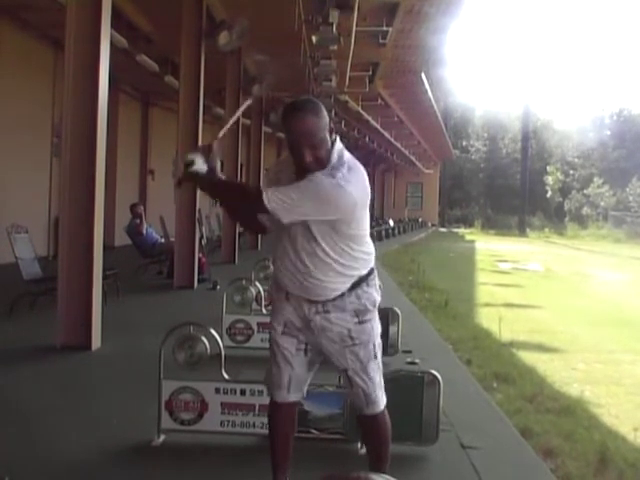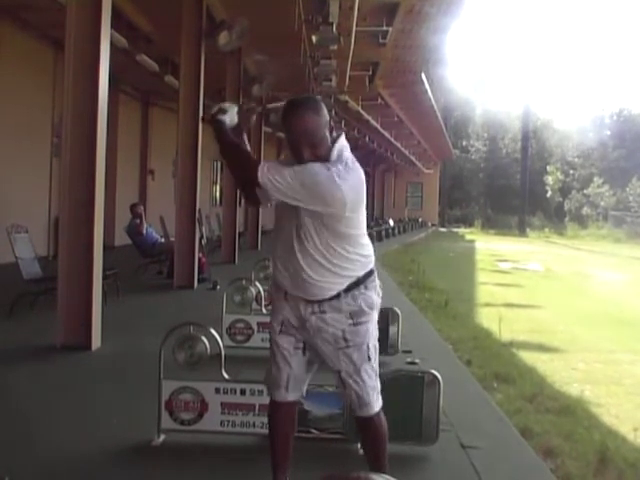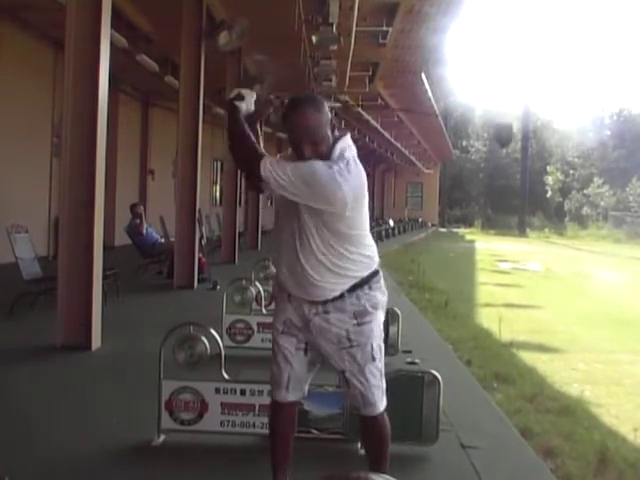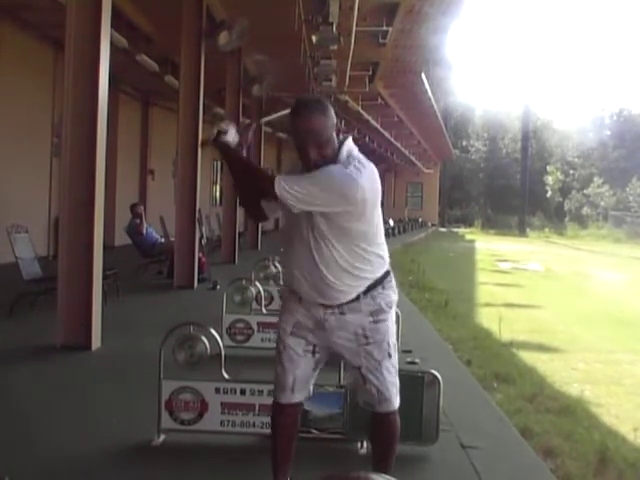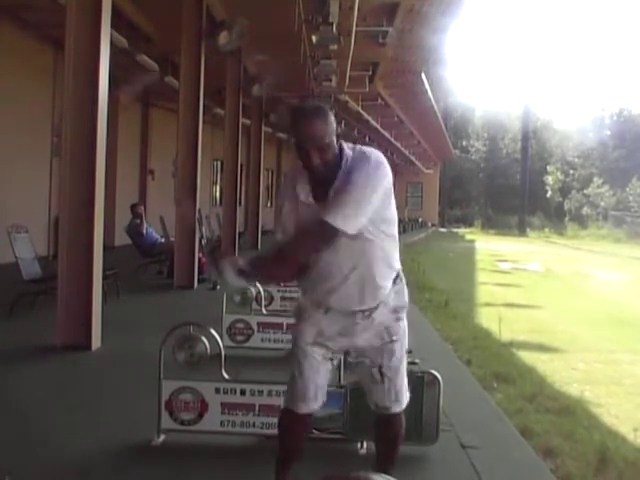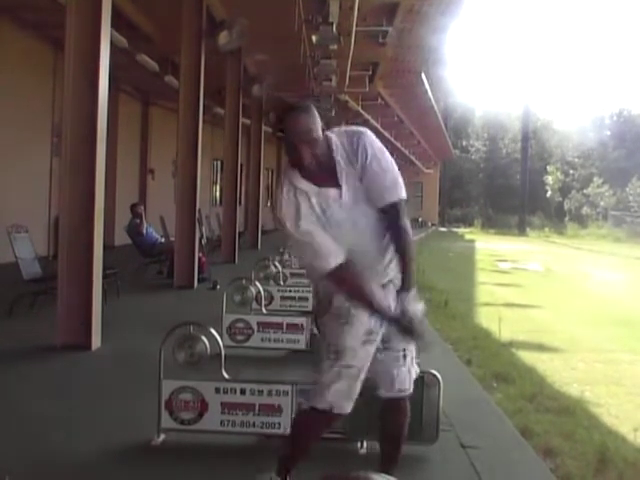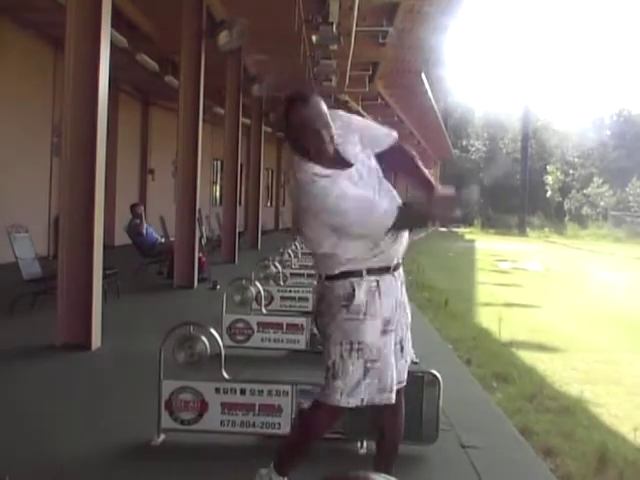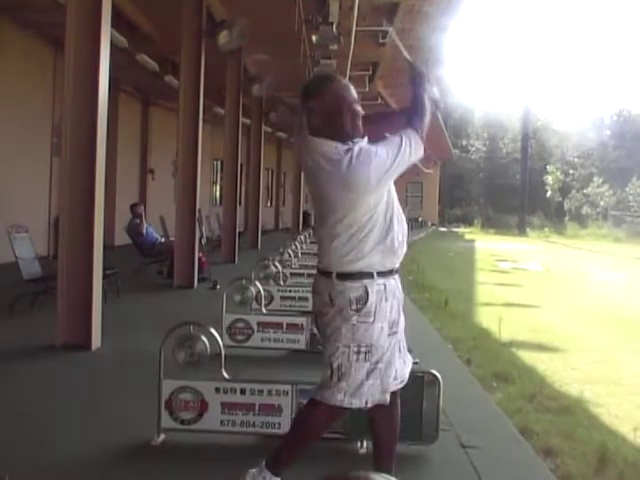
dt=0.1s
person 1, frame 1
left shoulder: (342, 183)
right shoulder: (296, 168)
left elbow: (255, 203)
right elbow: (260, 221)
left wrist: (203, 178)
right wrist: (213, 175)
left hip: (347, 304)
right hip: (291, 300)
left knee: (370, 402)
right knee: (283, 396)
person 1, frame 2
left shoulder: (335, 180)
right shoulder: (304, 167)
left elbow: (248, 172)
right elbow: (257, 191)
left wrist: (221, 128)
right wrist: (231, 131)
left hip: (345, 305)
right hip: (290, 300)
left knee: (366, 404)
right knee: (282, 395)
person 1, frame 3
left shoulder: (335, 178)
right shoulder: (307, 164)
left elbow: (254, 166)
left wrist: (235, 116)
right wrist: (245, 123)
left hip: (350, 305)
right hip: (294, 300)
left knee: (370, 403)
right knee: (284, 396)
person 1, frame 4
left shoulder: (353, 176)
right shoulder: (304, 172)
left elbow: (266, 188)
left wrist: (226, 148)
left hip: (363, 306)
right hip: (304, 304)
left knee: (384, 404)
right knee: (287, 397)
person 1, frame 5
left shoulder: (370, 167)
right shoulder: (292, 187)
left elbow: (317, 240)
right elbow: (294, 264)
left wrist: (253, 266)
left hip: (379, 307)
right hip: (322, 312)
left knee: (392, 406)
right knee: (301, 406)
person 1, frame 6
left shoulder: (360, 143)
right shoulder: (293, 198)
left elbow: (394, 215)
right elbow: (337, 272)
left wrist: (405, 286)
right wrist: (385, 311)
left hip: (395, 287)
right hip: (352, 300)
left knee: (396, 393)
right knee: (329, 402)
person 1, frame 7
left shoulder: (343, 127)
right shoulder: (314, 188)
left elbow: (392, 144)
right elbow: (397, 218)
left wrist: (427, 183)
right wrist: (435, 204)
left hip: (386, 279)
right hip: (355, 293)
left knee: (392, 389)
right knee: (340, 397)
person 1, frame 8
left shoulder: (314, 142)
right shoulder: (356, 164)
right elbow: (414, 139)
right wrist: (421, 89)
left hip: (380, 285)
right hip: (357, 292)
left knee: (388, 387)
right knee: (339, 394)
